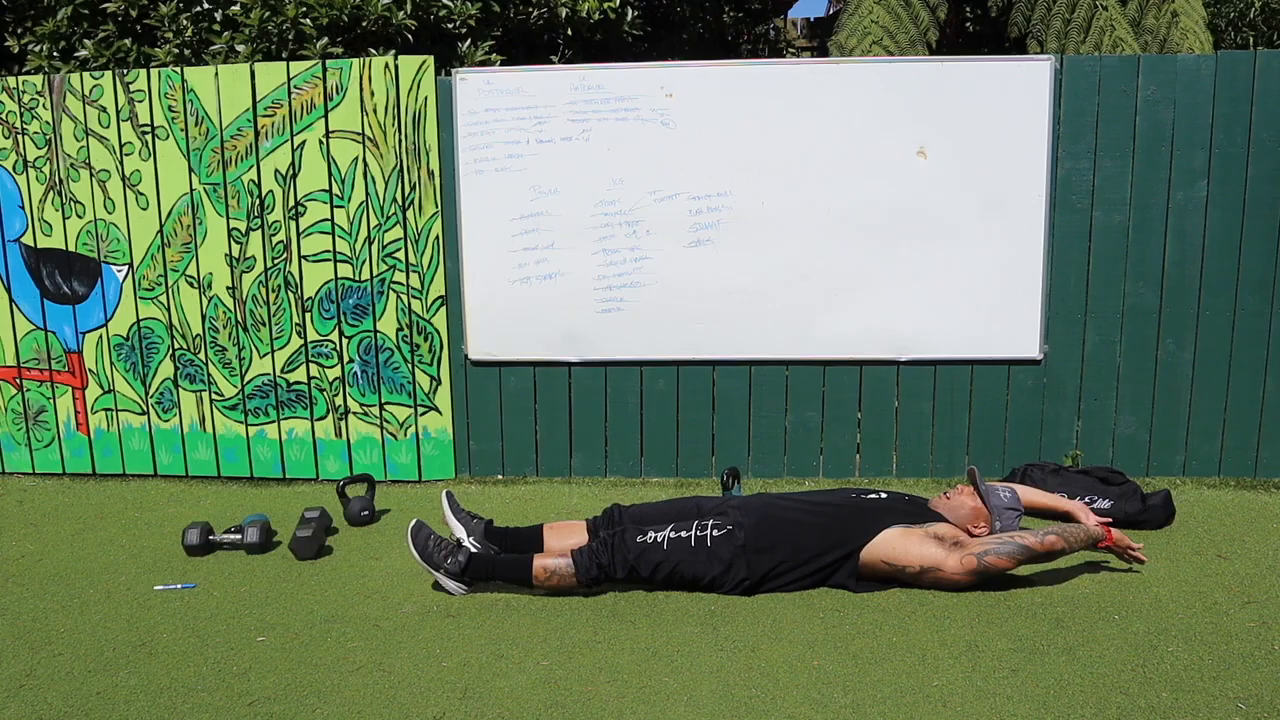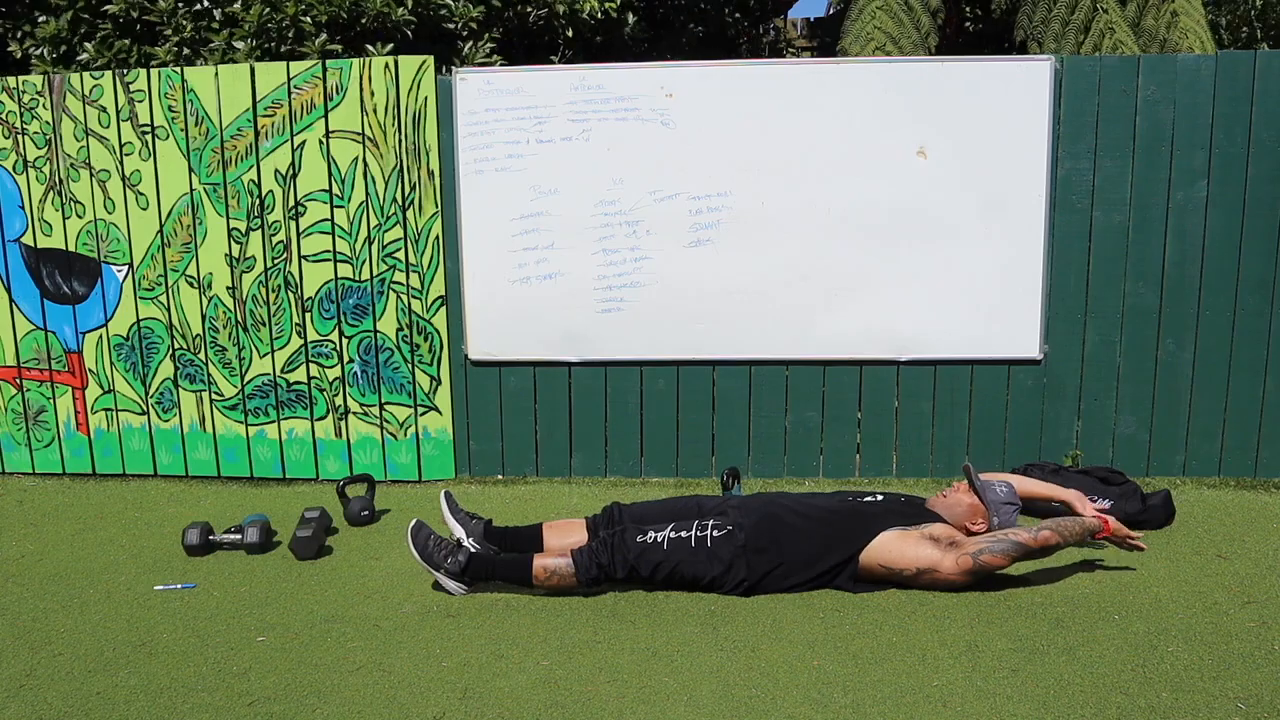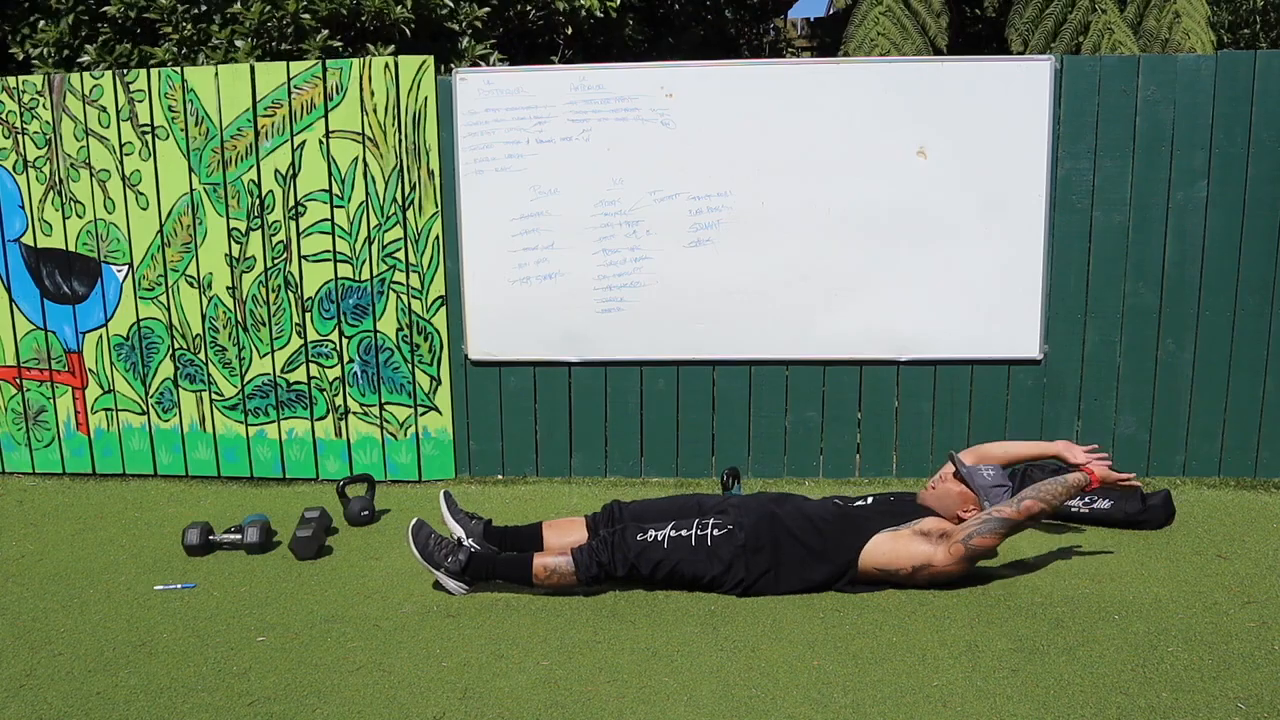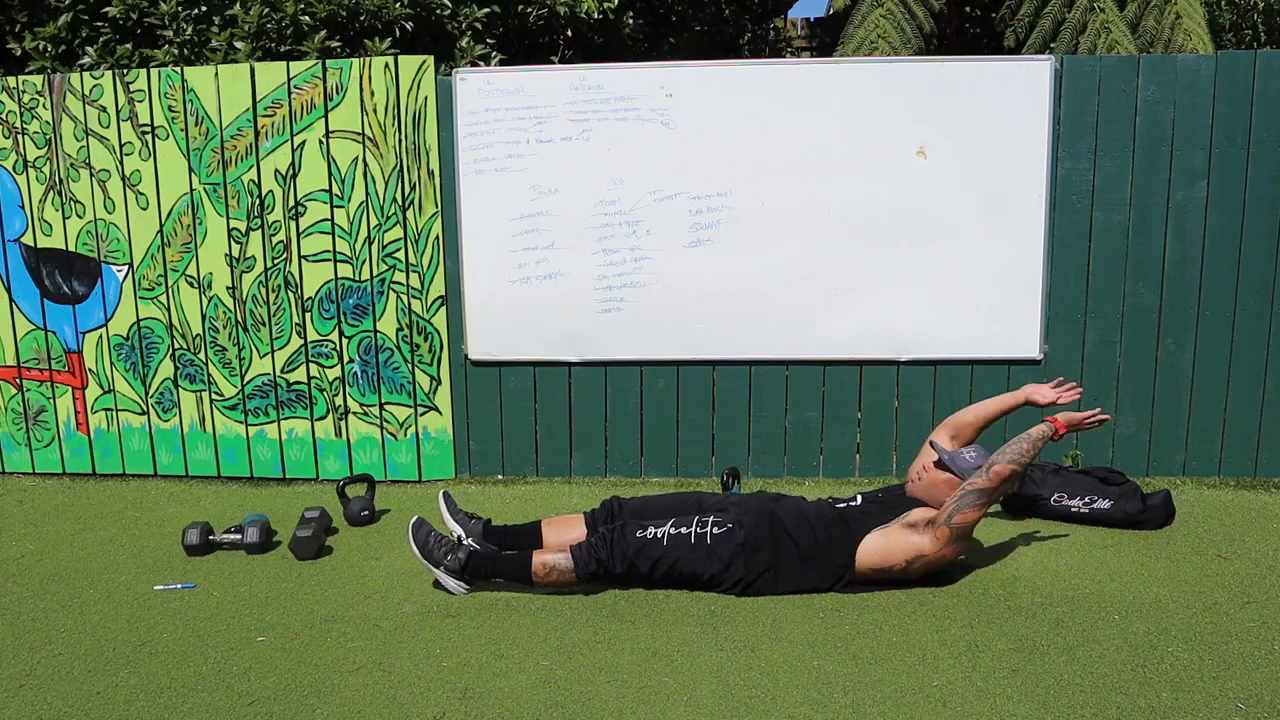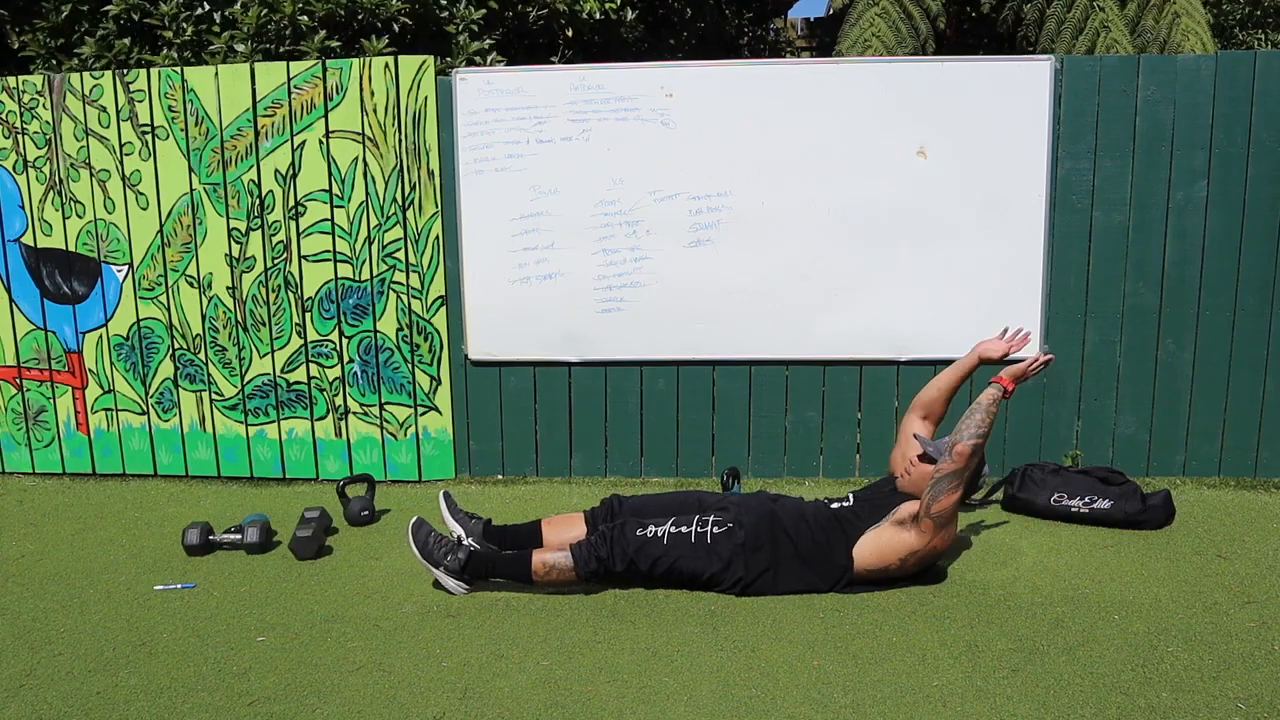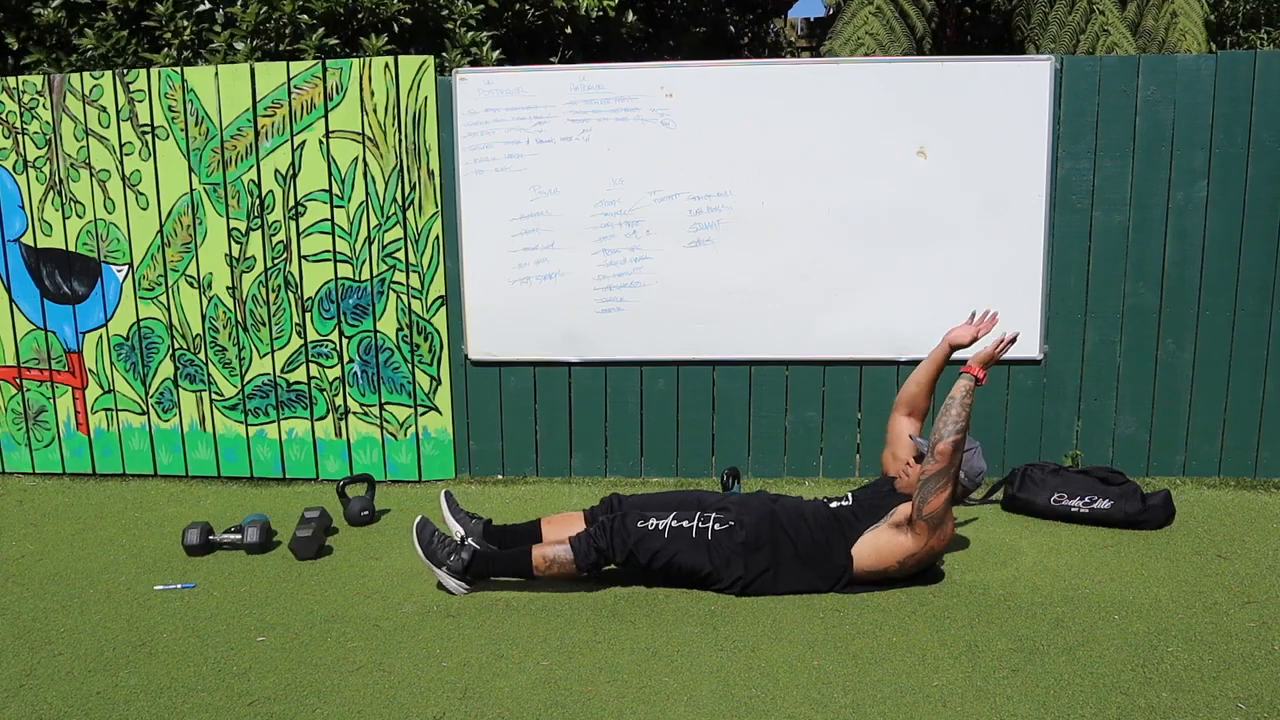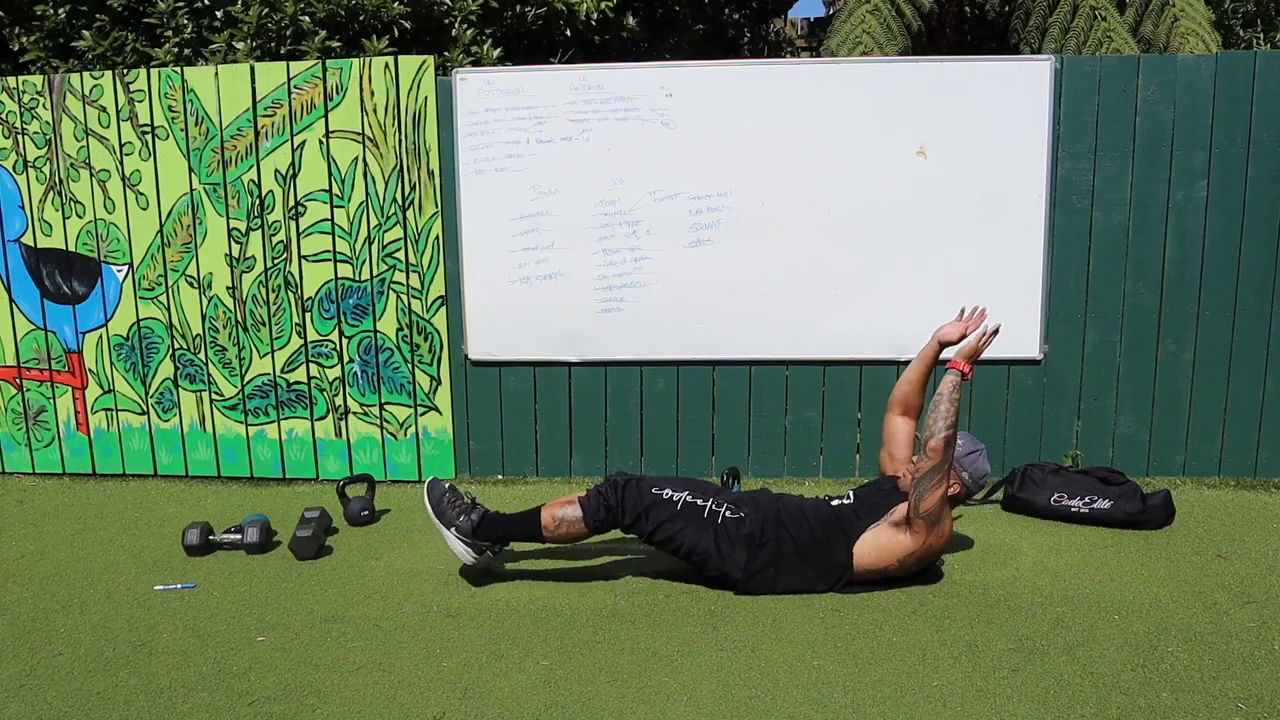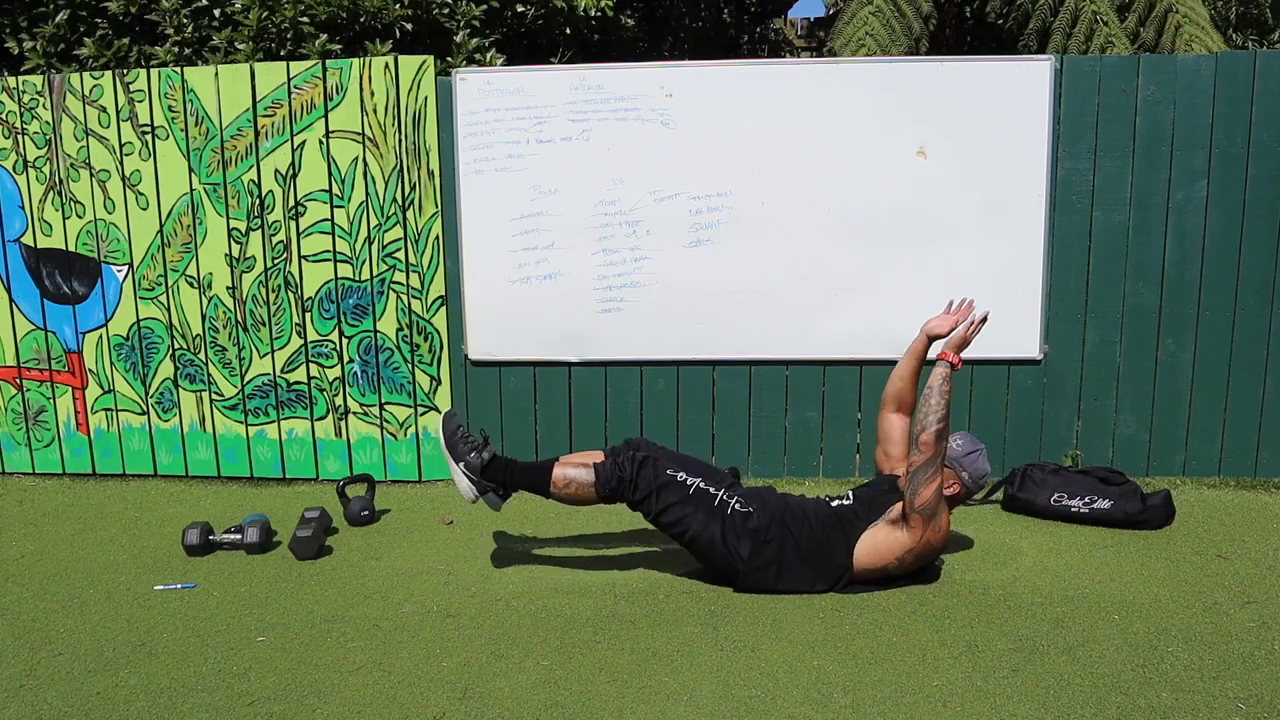
dt=0.2s
person 1, frame 1
left shoulder: (948, 553)
right shoulder: (928, 514)
left elbow: (1019, 545)
right elbow: (998, 488)
left wrist: (1095, 535)
right wrist: (1072, 504)
left hip: (752, 553)
right hip: (754, 516)
left knee: (616, 554)
right knee: (617, 522)
left ankle: (476, 567)
right ankle: (493, 540)
person 1, frame 2
left shoulder: (949, 552)
right shoulder: (927, 515)
left elbow: (1018, 539)
right elbow: (993, 478)
left wrist: (1091, 520)
right wrist: (1072, 488)
left hip: (755, 554)
right hip: (758, 517)
left knee: (615, 554)
right knee: (619, 520)
left ankle: (475, 568)
right ankle: (491, 538)
person 1, frame 3
left shoulder: (945, 549)
right shoulder: (921, 508)
left elbow: (1011, 510)
right elbow: (975, 457)
left wrist: (1079, 474)
right wrist: (1056, 444)
left hip: (758, 555)
right hip: (762, 518)
left knee: (618, 554)
right knee: (618, 521)
left ankle: (476, 567)
right ankle: (491, 537)
person 1, frame 4
left shoulder: (938, 536)
right shoulder: (917, 501)
left elbow: (991, 479)
right elbow: (949, 432)
left wrist: (1048, 427)
right wrist: (1024, 394)
left hip: (758, 556)
right hip: (762, 517)
left knee: (617, 553)
right knee: (618, 517)
left ankle: (475, 568)
right ankle: (491, 540)
person 1, frame 5
left shoulder: (930, 529)
right shoulder: (907, 495)
left elbow: (961, 458)
right elbow: (920, 414)
left wrist: (1000, 387)
right wrist: (977, 355)
left hip: (754, 556)
right hip: (757, 515)
left knee: (613, 551)
right knee: (615, 516)
left ankle: (470, 565)
right ankle: (489, 538)
person 1, frame 6
left shoulder: (928, 532)
right shoulder: (904, 492)
left elbow: (943, 455)
right elbow: (905, 413)
left wrist: (972, 373)
right wrist: (948, 345)
left hip: (755, 556)
right hip: (758, 517)
left knee: (615, 536)
right knee: (616, 510)
left ankle: (476, 564)
right ankle: (487, 539)
person 1, frame 7
left shoulder: (927, 531)
right shoulder: (903, 489)
left elbow: (933, 451)
right elbow: (901, 413)
left wrist: (958, 368)
right wrist: (936, 344)
left hip: (758, 554)
right hip: (762, 519)
left knee: (623, 494)
right knee: (624, 488)
left ankle: (487, 530)
right ankle: (494, 529)
person 1, frame 8
left shoulder: (927, 530)
right shoulder: (904, 487)
left elbow: (927, 445)
right elbow: (895, 412)
left wrist: (949, 357)
right wrist: (927, 338)
left hip: (760, 550)
right hip: (763, 518)
left knee: (635, 468)
right knee: (635, 456)
left ankle: (496, 471)
right ankle: (500, 479)
